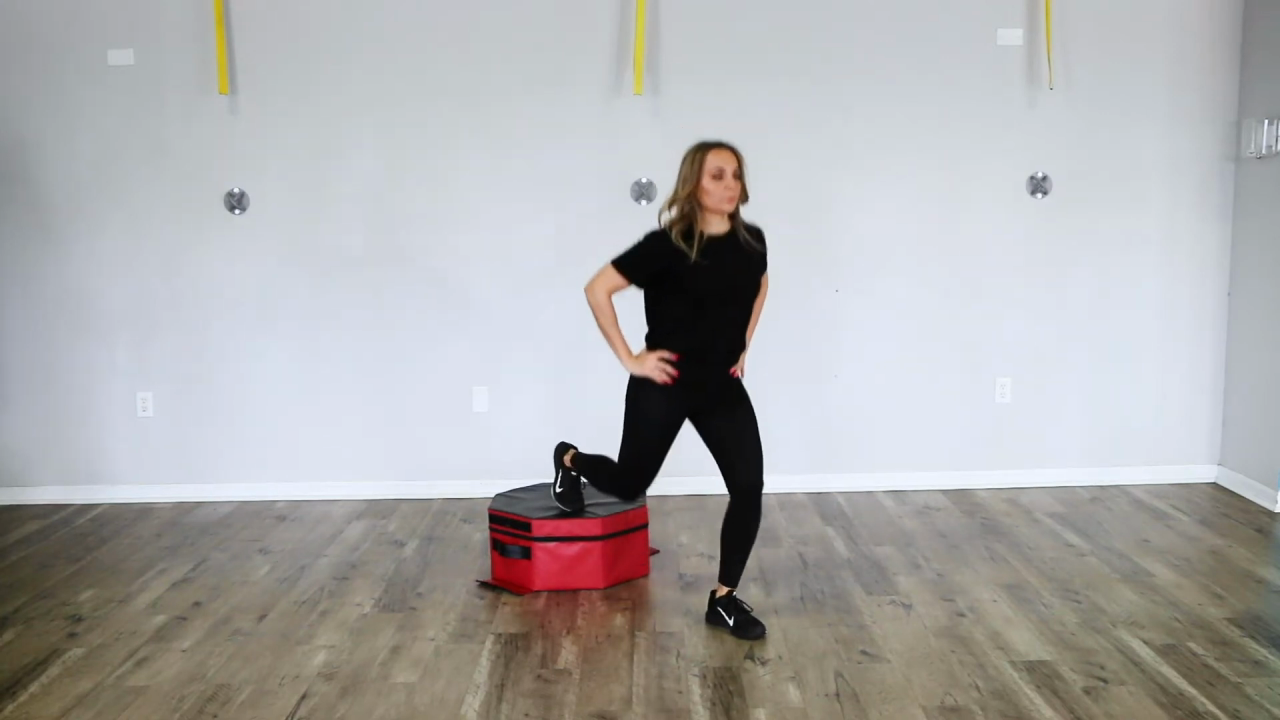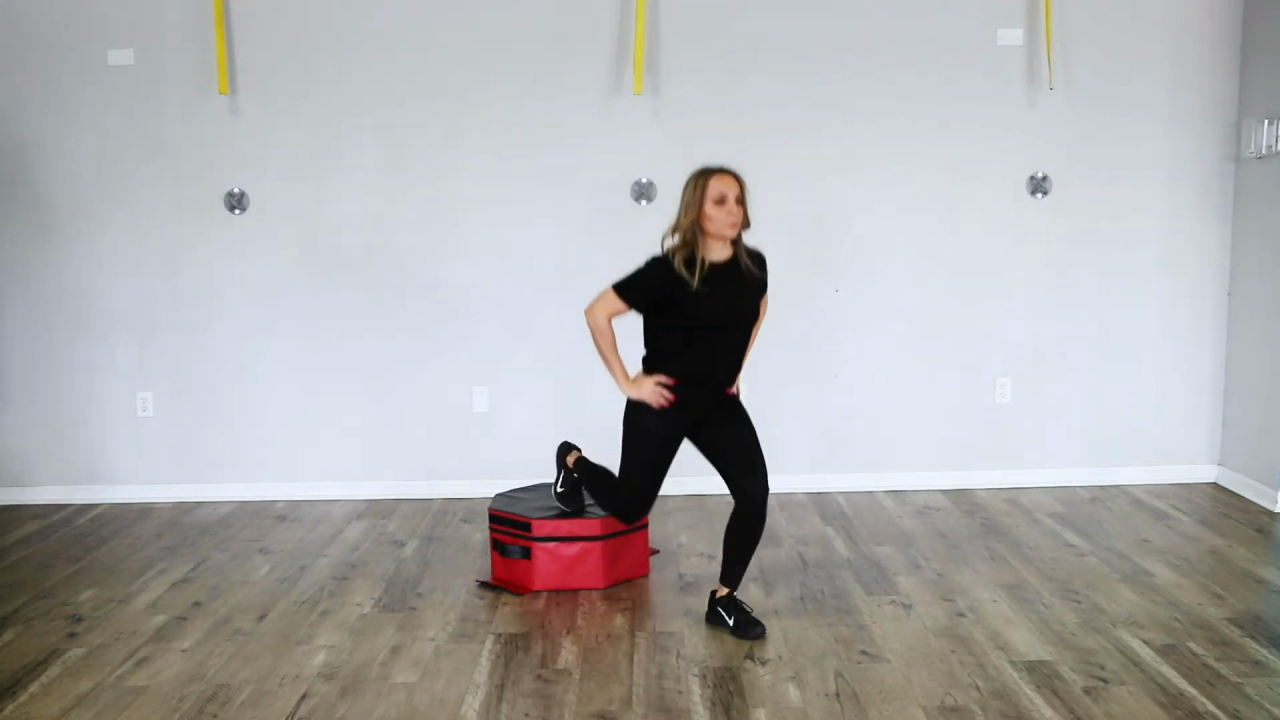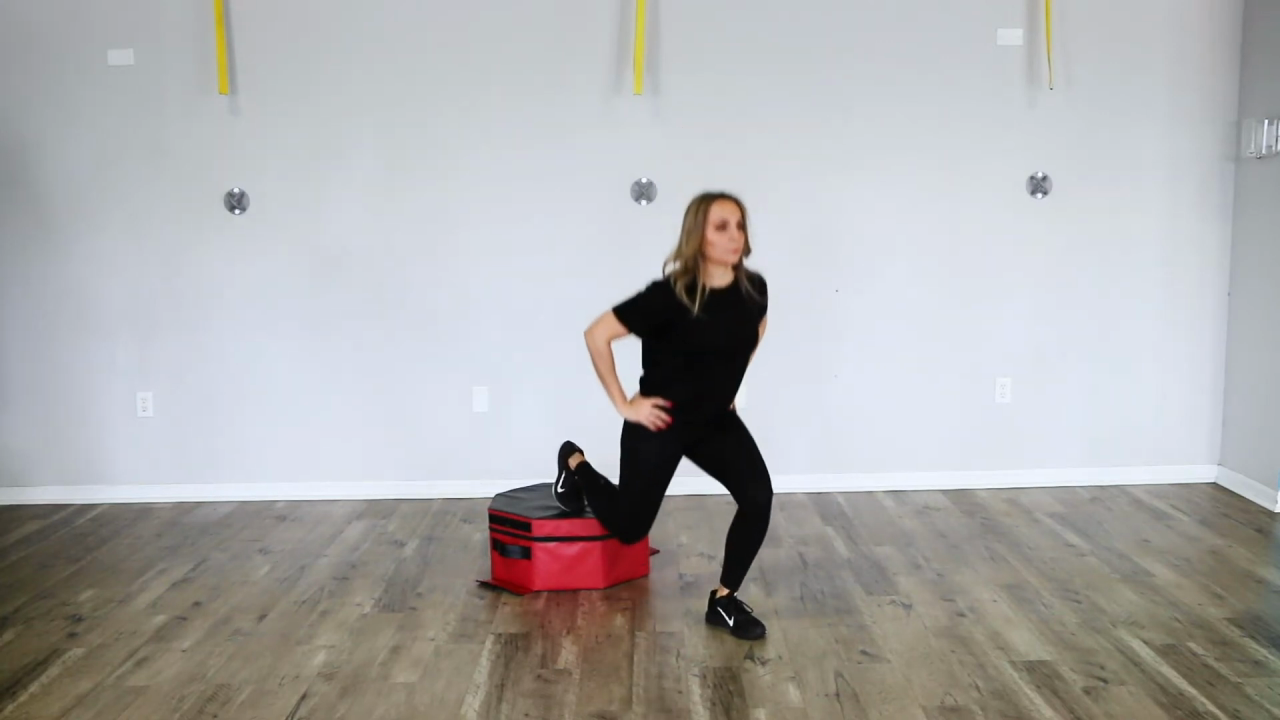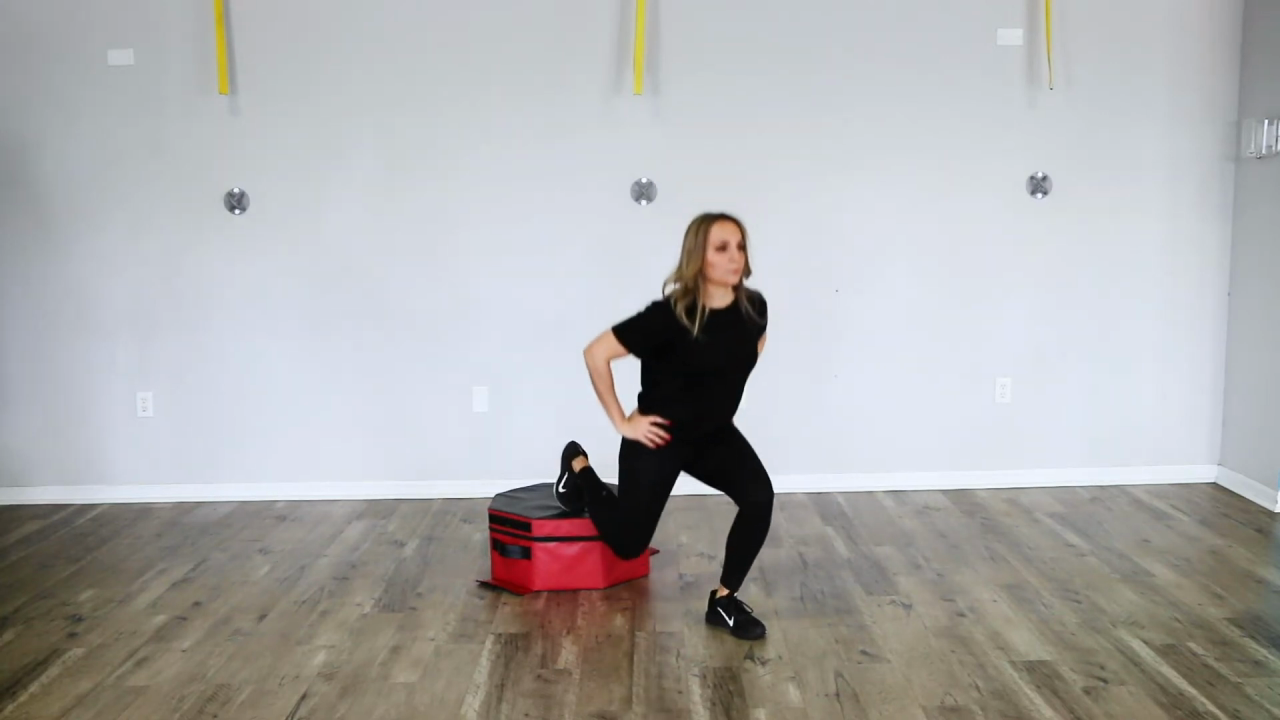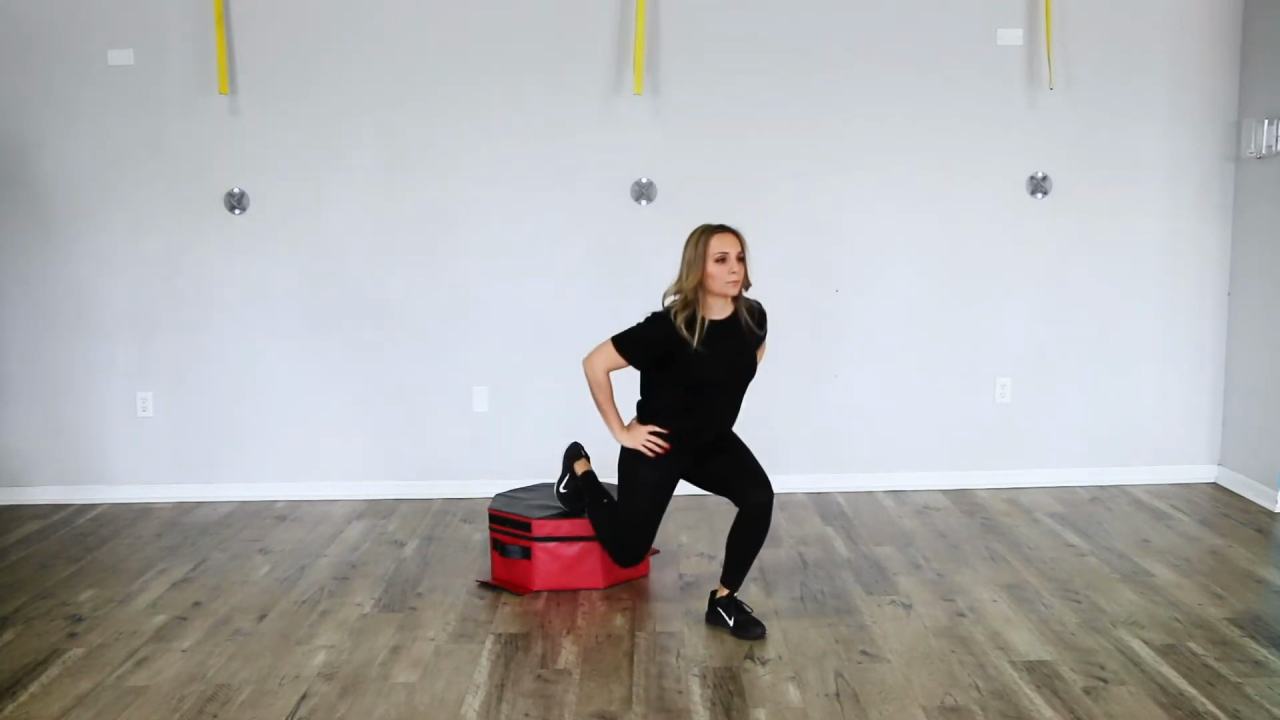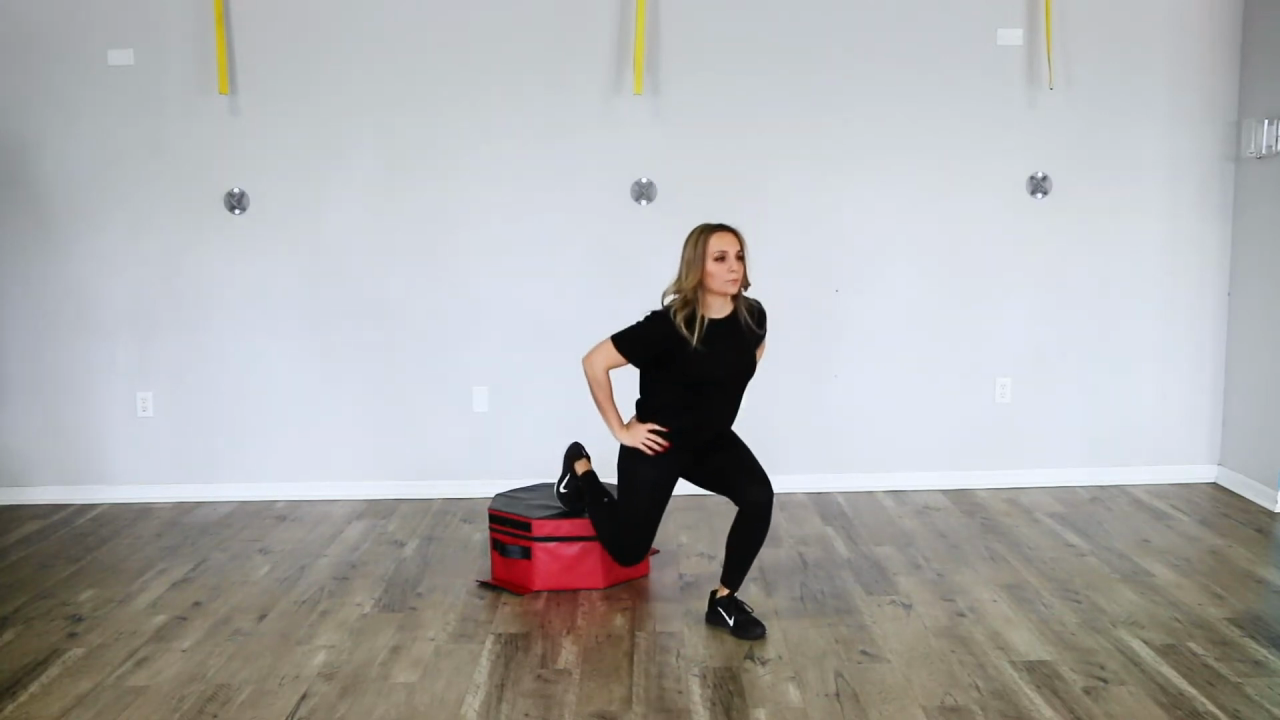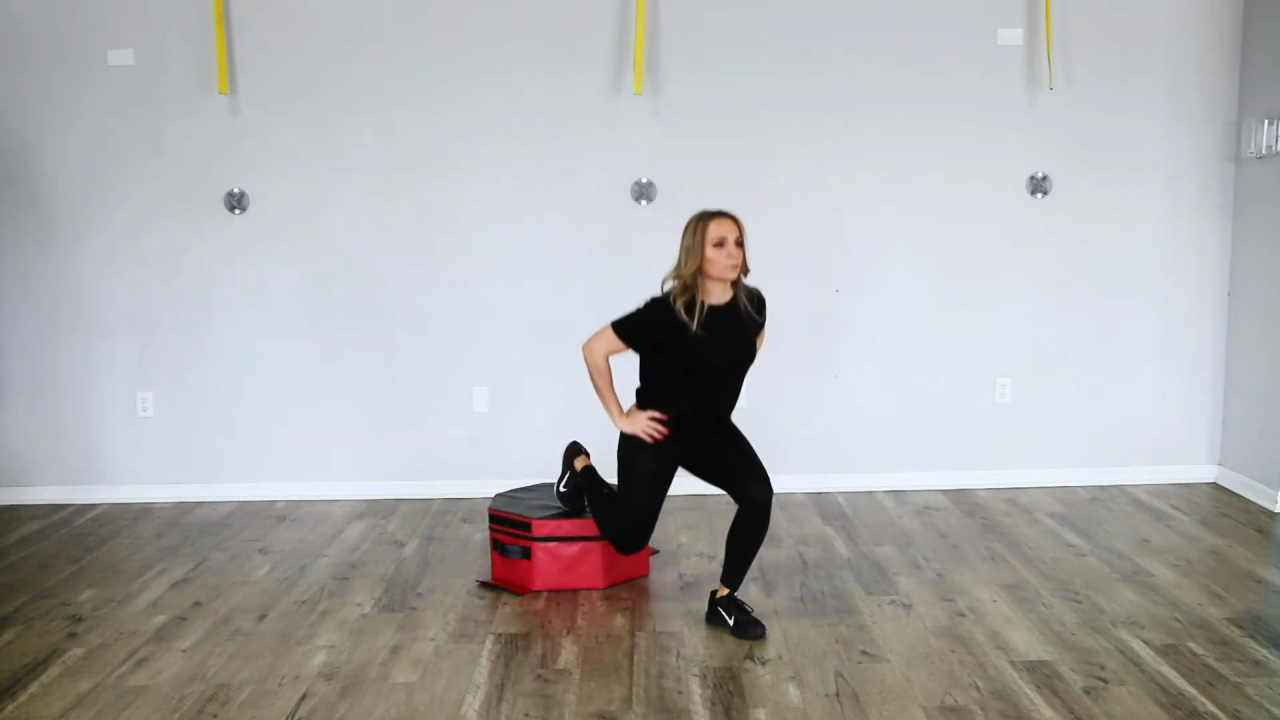
dt=0.1s
person 1, frame 1
left shoulder: (751, 241)
right shoulder: (667, 245)
right elbow: (597, 289)
right wrist: (629, 359)
left hip: (722, 387)
right hip: (666, 387)
left knee: (749, 487)
right knee: (630, 483)
left ankle: (724, 598)
right ankle: (569, 462)
person 1, frame 2
left shoulder: (753, 266)
right shoulder: (669, 272)
right elbow: (597, 313)
right wrist: (626, 383)
left hip: (718, 404)
right hip: (661, 405)
left knee: (754, 492)
right knee: (629, 507)
left ankle: (724, 600)
right ankle: (573, 465)
person 1, frame 3
left shoulder: (753, 289)
right shoulder: (669, 296)
right elbow: (597, 335)
right wrist: (623, 404)
left hip: (716, 422)
right hip: (660, 426)
left knee: (758, 496)
right knee: (629, 527)
left ankle: (724, 599)
right ankle: (575, 465)
person 1, frame 4
left shoulder: (753, 307)
right shoulder: (669, 316)
right elbow: (596, 354)
right wrist: (621, 421)
left hip: (714, 434)
right hip: (658, 438)
left knee: (759, 498)
right knee: (628, 543)
left ankle: (724, 600)
right ankle: (578, 467)
person 1, frame 5
left shoulder: (753, 317)
right shoulder: (669, 328)
right elbow: (595, 364)
right wrist: (620, 430)
left hip: (713, 443)
right hip: (658, 447)
left knee: (759, 499)
right knee: (628, 551)
left ankle: (724, 599)
right ankle: (580, 467)
person 1, frame 6
left shoulder: (752, 316)
right shoulder: (669, 326)
right elbow: (595, 362)
right wrist: (619, 429)
left hip: (713, 441)
right hip: (656, 446)
left knee: (759, 499)
right knee: (628, 550)
left ankle: (724, 600)
right ankle: (580, 468)
person 1, frame 7
left shoulder: (752, 305)
right shoulder: (668, 313)
right elbow: (595, 349)
right wrist: (619, 417)
left hip: (712, 431)
right hip: (657, 435)
left knee: (758, 496)
right knee: (628, 539)
left ankle: (725, 600)
right ankle: (579, 465)
